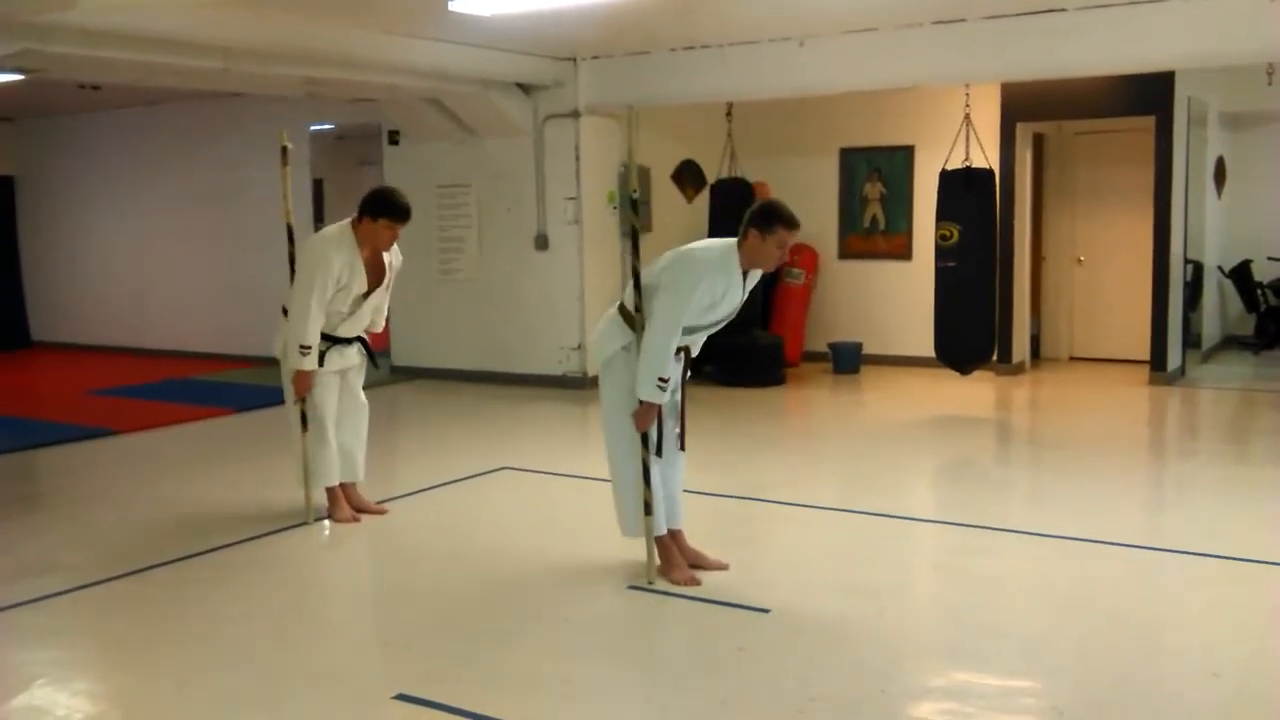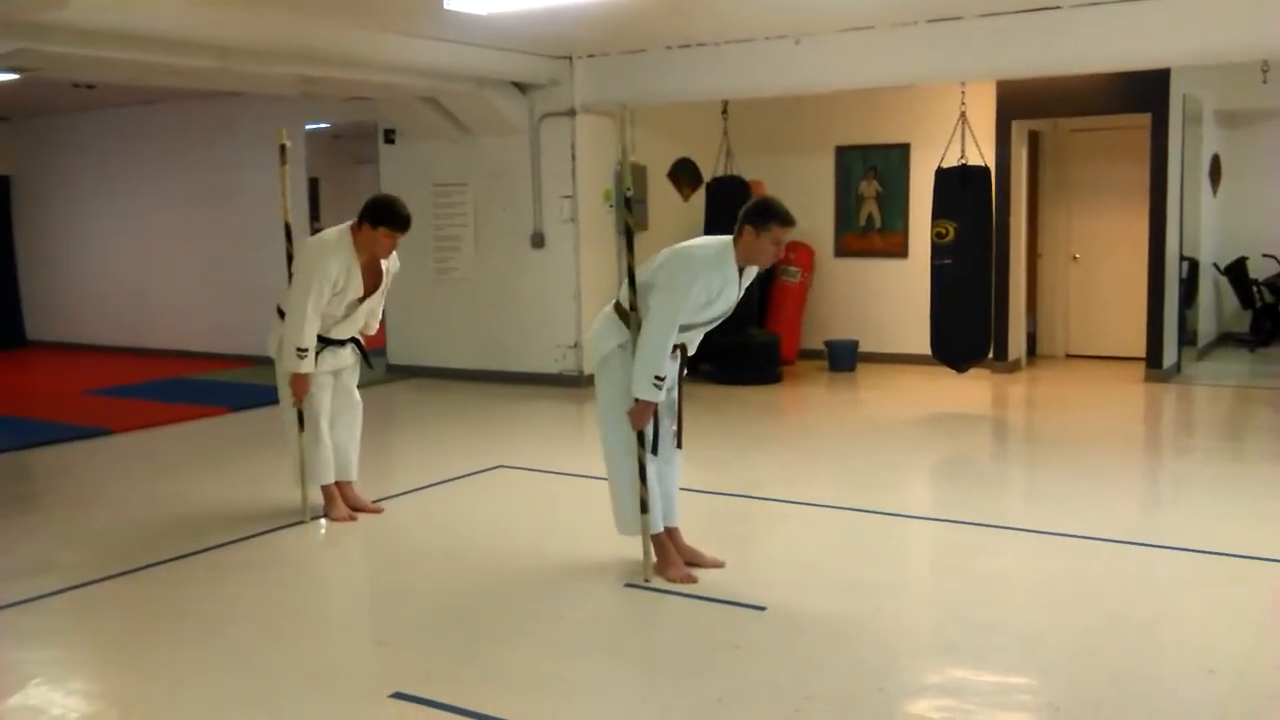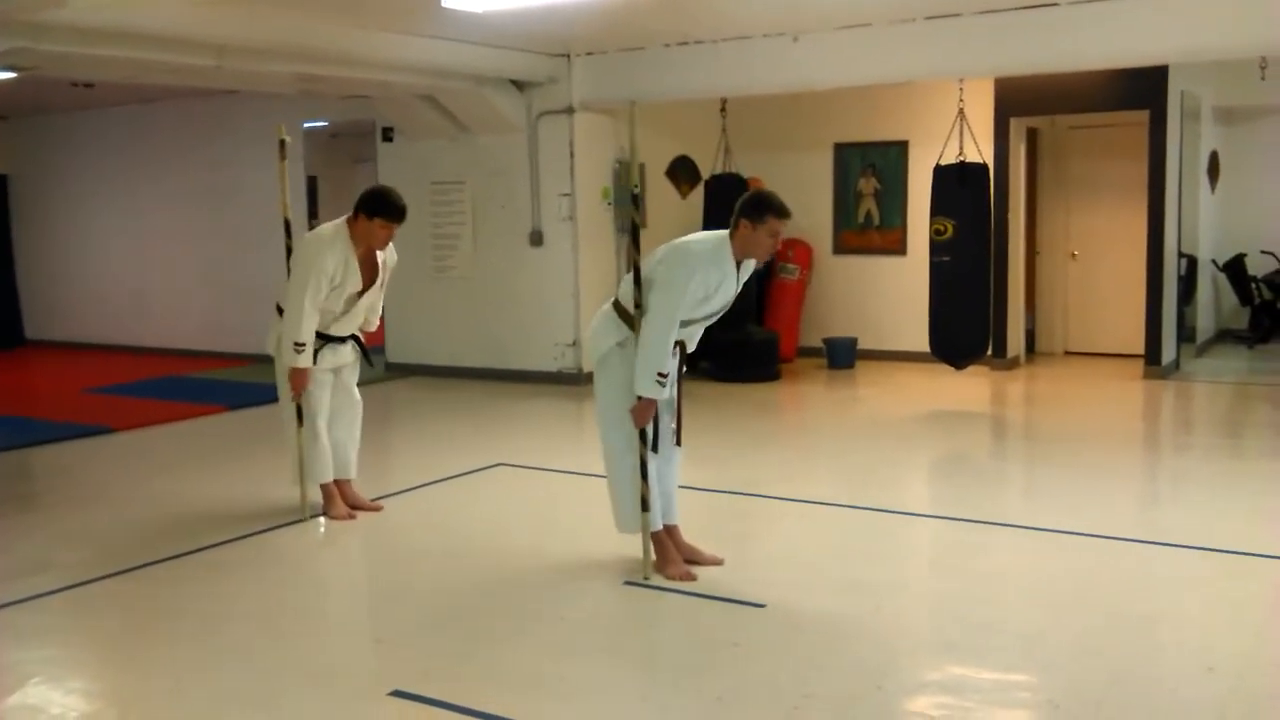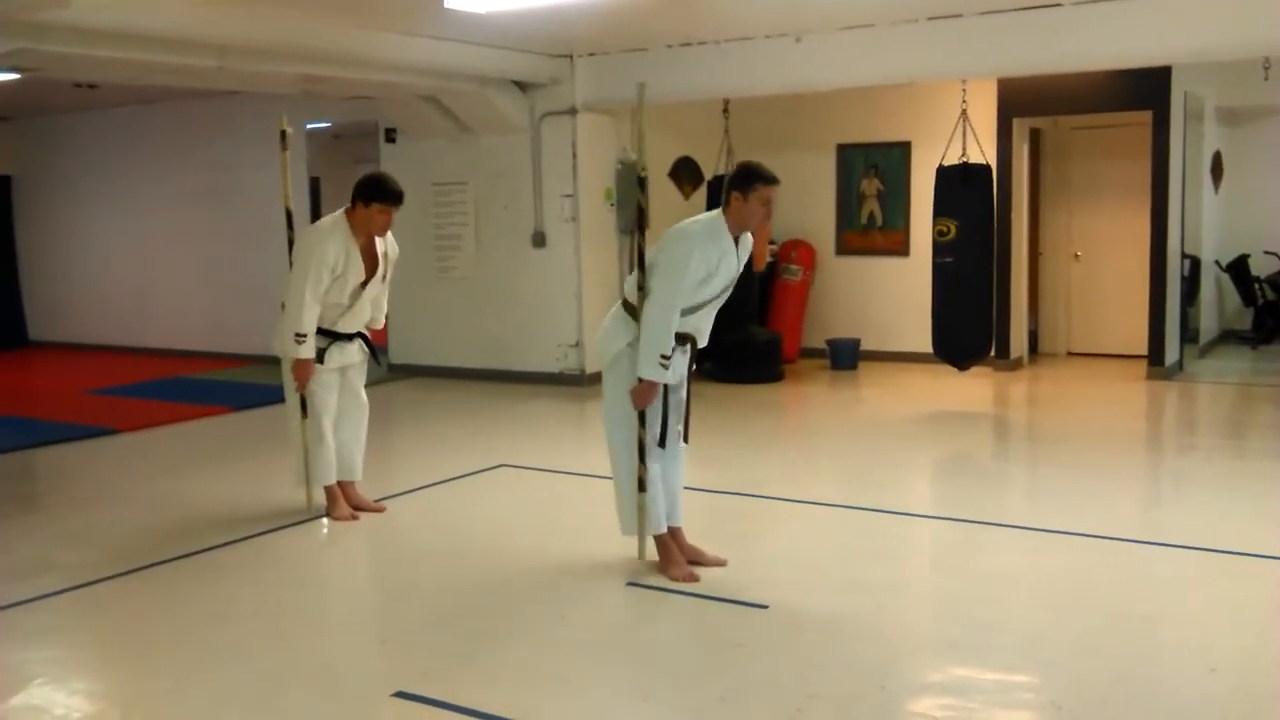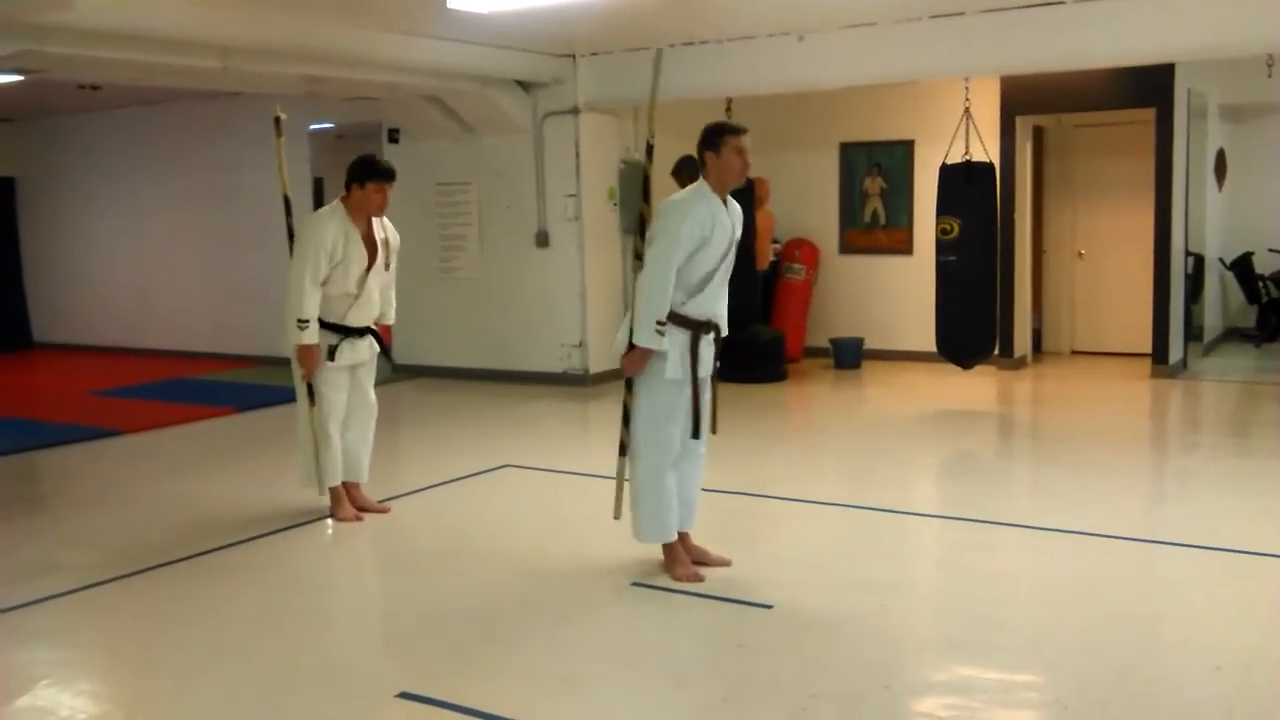
dt=0.2s
person 1, frame 1
left shoulder: (750, 270)
right shoulder: (700, 267)
right elbow: (660, 335)
left wrist: (681, 362)
right wrist: (650, 400)
left hip: (668, 349)
right hip: (629, 345)
left knee: (668, 444)
right knee: (638, 446)
left ankle: (677, 541)
right ankle: (667, 552)
person 1, frame 2
left shoulder: (745, 266)
right shoulder: (696, 265)
right elbow: (657, 333)
left wrist: (679, 360)
right wrist: (645, 399)
left hip: (663, 347)
right hip: (625, 343)
left knee: (664, 444)
right knee: (633, 445)
left ankle: (674, 540)
right ankle: (663, 550)
person 1, frame 3
left shoulder: (744, 261)
right shoulder: (694, 260)
right elbow: (658, 329)
left wrist: (680, 356)
right wrist: (647, 396)
left hip: (662, 341)
right hip: (624, 340)
left knee: (663, 443)
right knee: (633, 443)
left ankle: (673, 537)
right ankle: (663, 547)
person 1, frame 4
left shoulder: (742, 242)
right shoulder: (692, 240)
right elbow: (660, 310)
left wrist: (690, 349)
right wrist: (649, 378)
left hip: (673, 343)
right hip: (634, 340)
left knee: (669, 442)
right knee: (640, 443)
left ankle: (677, 539)
right ankle: (665, 548)
person 1, frame 5
left shoulder: (732, 211)
right shoulder: (683, 209)
right elbow: (656, 279)
left wrist: (711, 335)
right wrist: (643, 347)
left hip: (698, 341)
right hip: (662, 339)
left knee: (689, 442)
right knee: (657, 444)
left ankle: (683, 538)
right ankle: (671, 548)
person 2, frame 1
left shoulder: (389, 253)
right shoulder: (327, 250)
right elbow: (307, 311)
left wrist: (372, 331)
right wrist: (304, 366)
left hip: (350, 343)
right hip: (313, 344)
left knee: (352, 412)
right knee: (320, 416)
left ankle: (351, 490)
right ankle: (335, 497)
person 2, frame 2
left shoulder: (387, 259)
right shoulder: (325, 253)
right elbow: (304, 315)
left wrist: (365, 333)
right wrist: (301, 369)
left hip: (344, 343)
right hip: (304, 342)
left knee: (347, 411)
right knee: (314, 415)
left ankle: (346, 489)
right ankle: (331, 496)
person 2, frame 3
left shoulder: (385, 252)
right shoulder: (322, 248)
right elbow: (302, 309)
left wrist: (366, 330)
right wrist: (300, 364)
left hip: (343, 341)
right hip: (305, 340)
left knee: (347, 410)
right knee: (313, 414)
left ankle: (346, 487)
right ankle: (329, 494)
person 2, frame 4
left shoulder: (385, 243)
right shoulder: (323, 240)
right elbow: (303, 300)
left wrist: (373, 328)
right wrist: (302, 355)
left hip: (351, 340)
right hip: (313, 340)
left knee: (353, 411)
right knee: (318, 415)
left ankle: (349, 489)
right ankle: (332, 495)
person 2, frame 5
left shoulder: (385, 230)
right shoulder: (322, 227)
right elbow: (303, 287)
left wrist: (383, 323)
right wrist: (306, 343)
left hip: (361, 338)
right hip: (324, 338)
left knee: (361, 411)
right knee: (327, 415)
left ankle: (354, 489)
right ankle: (337, 496)
